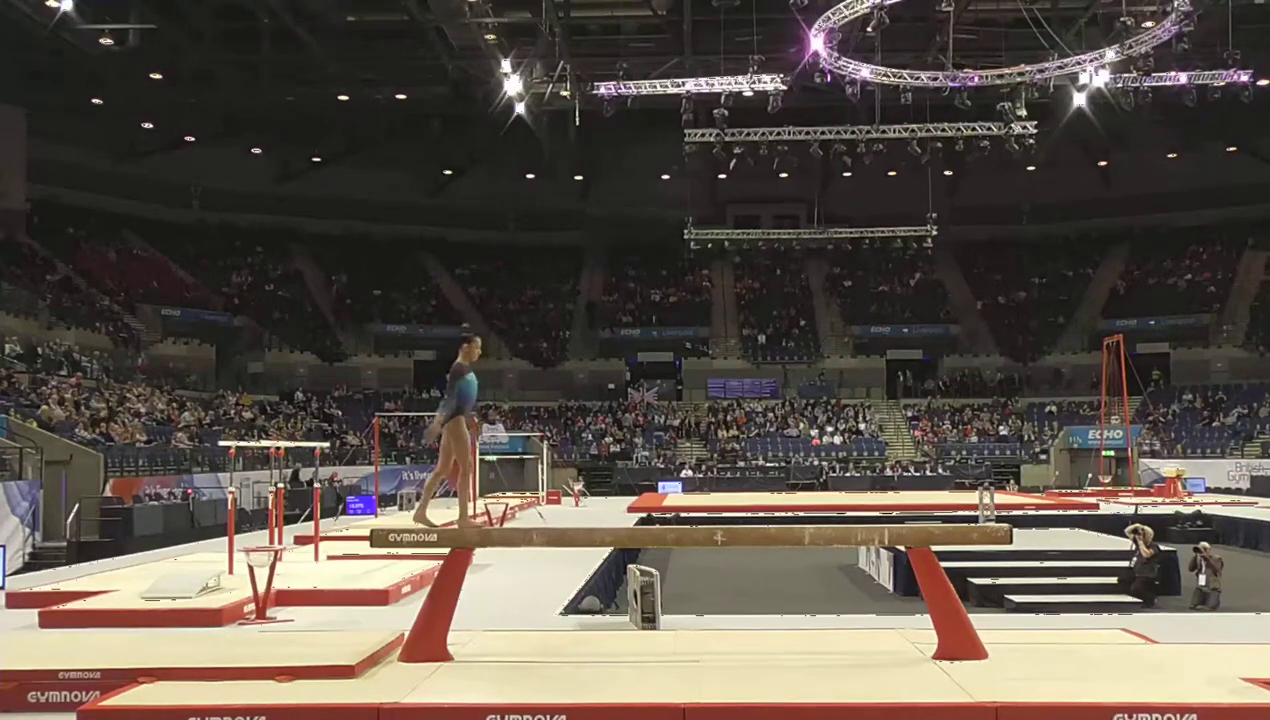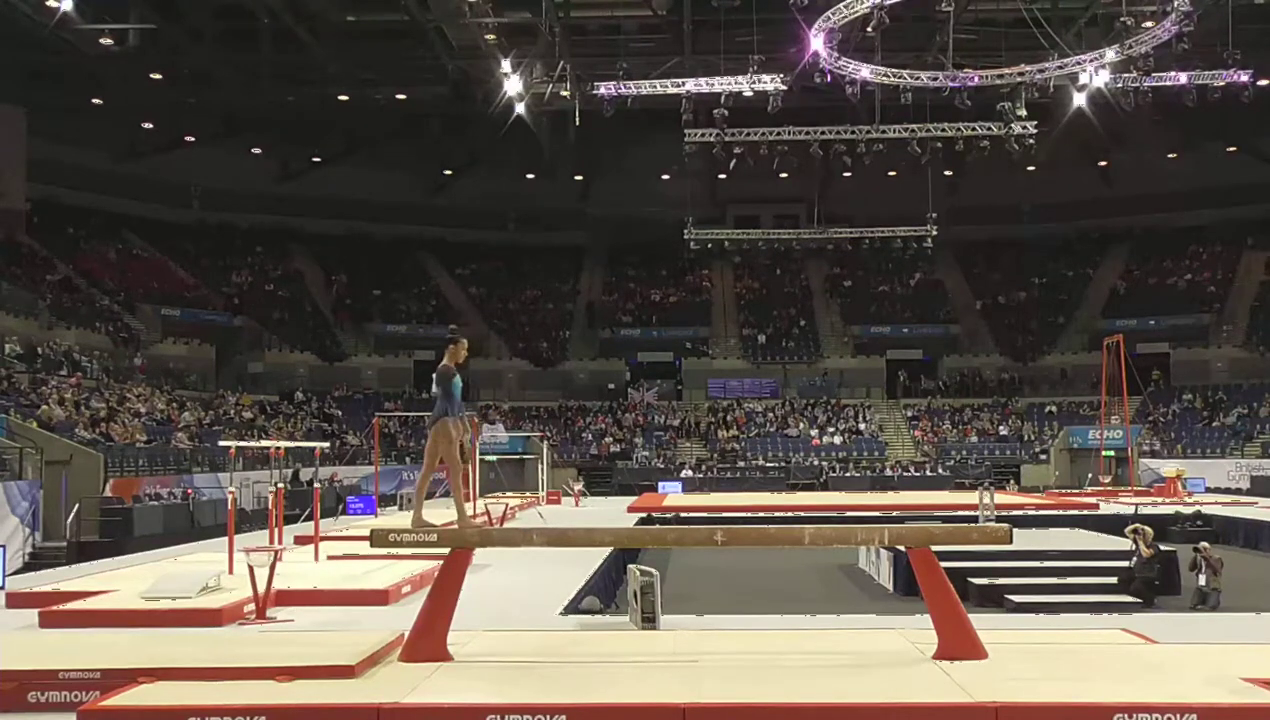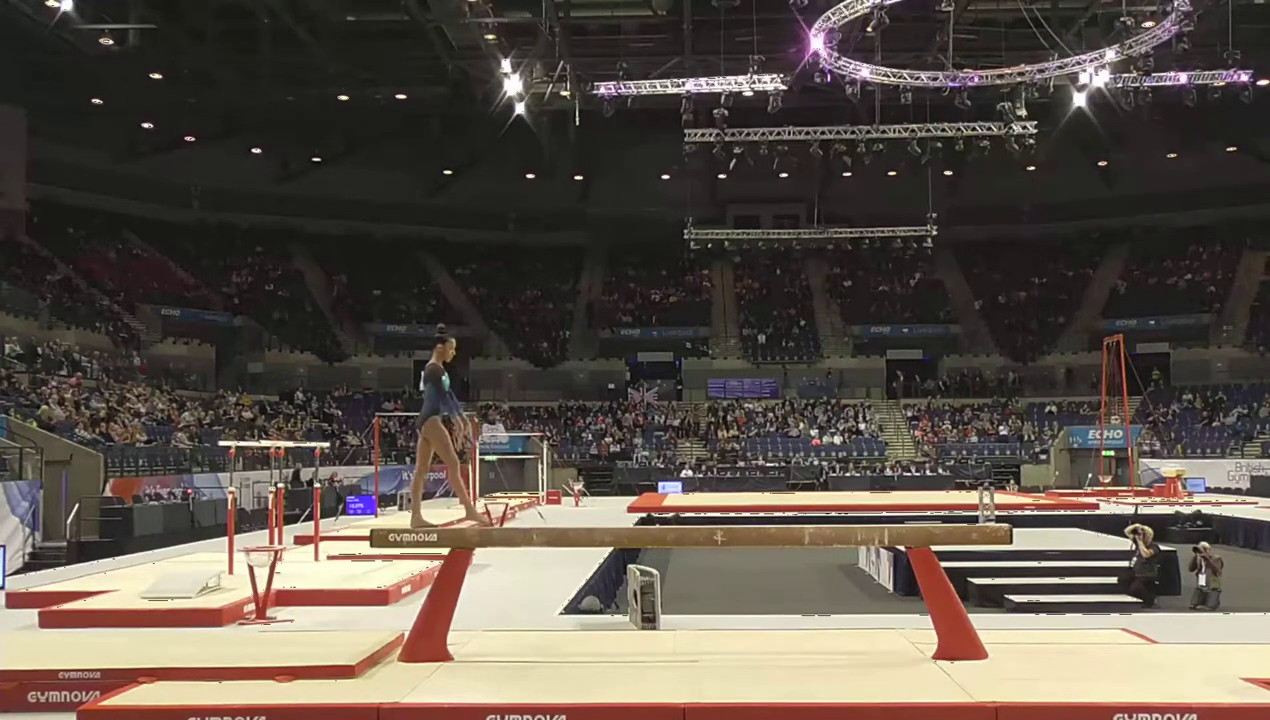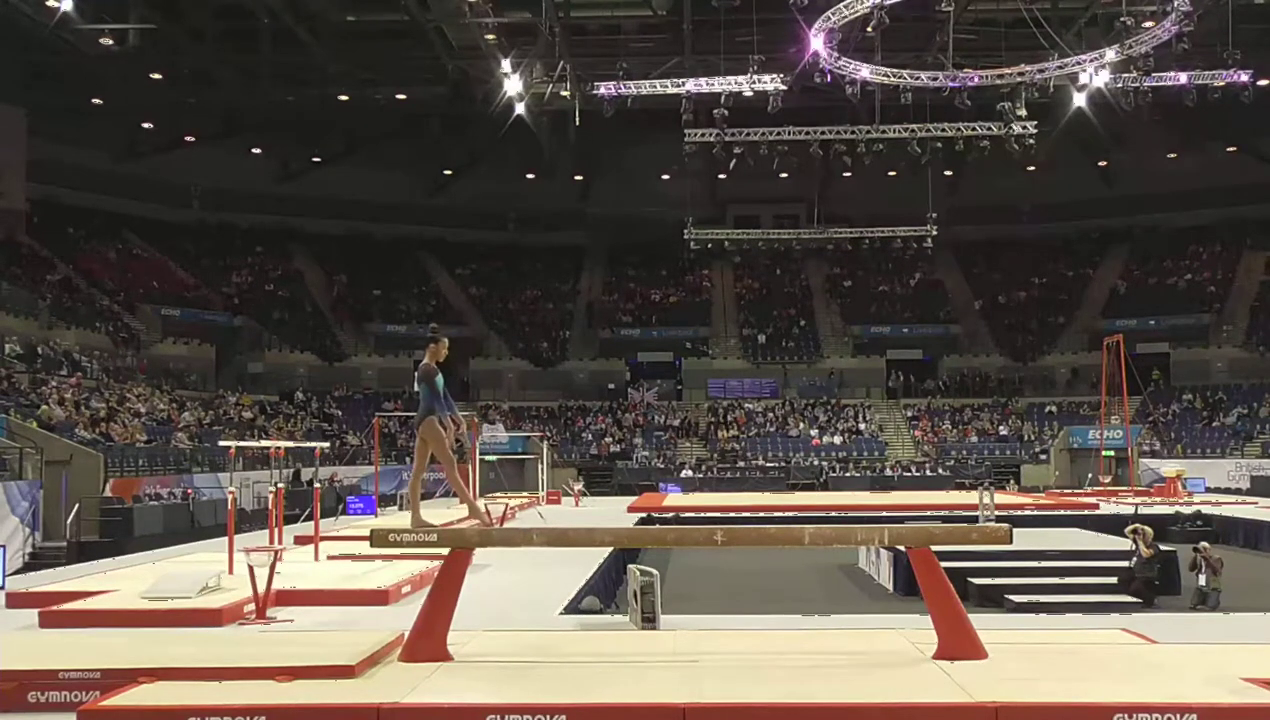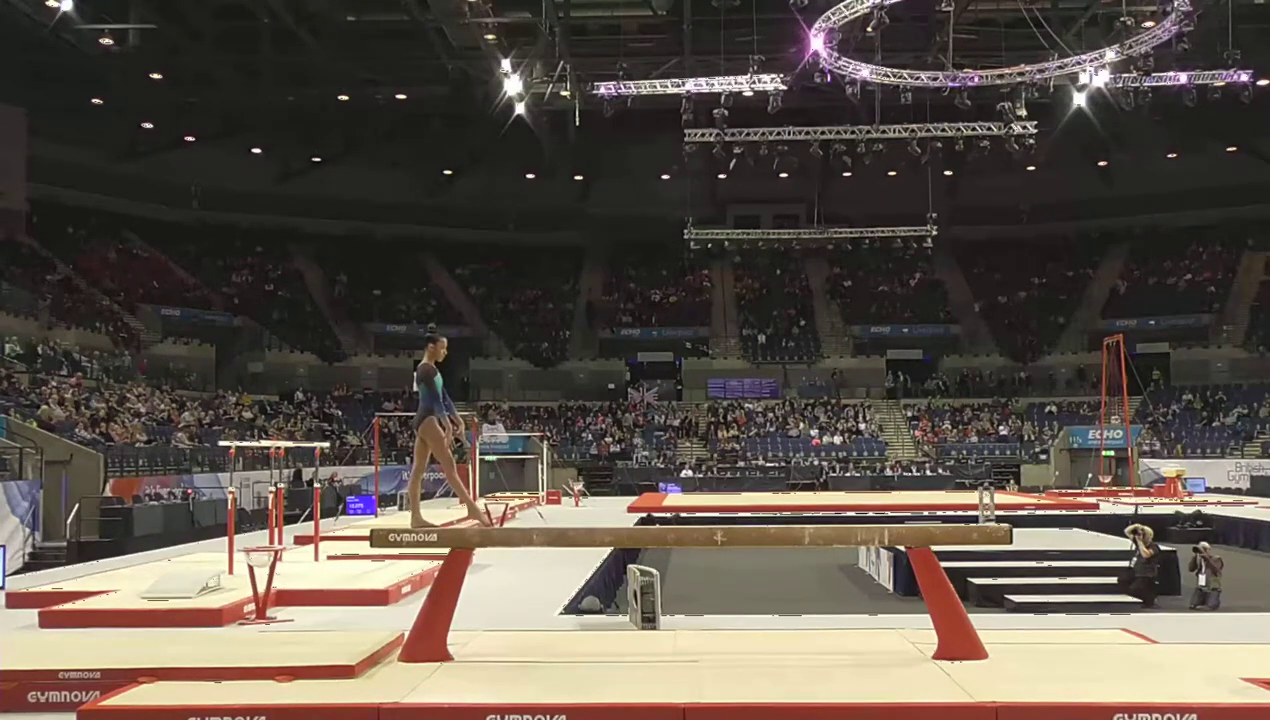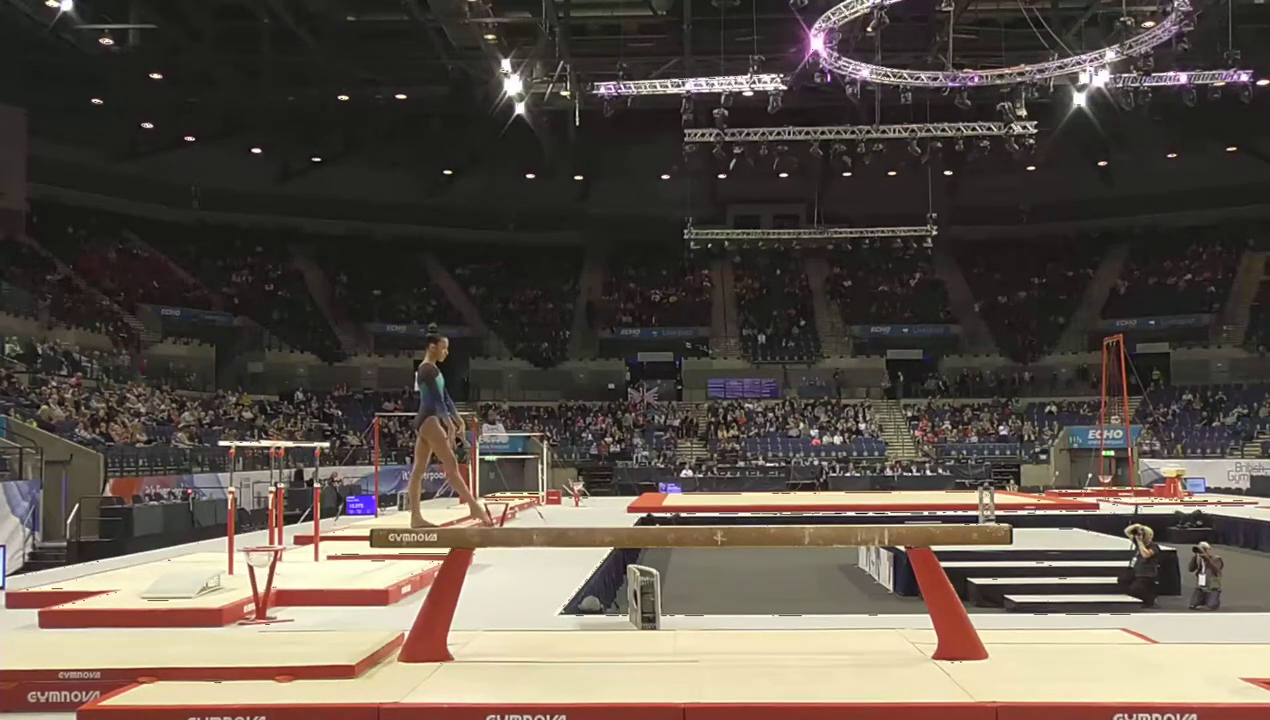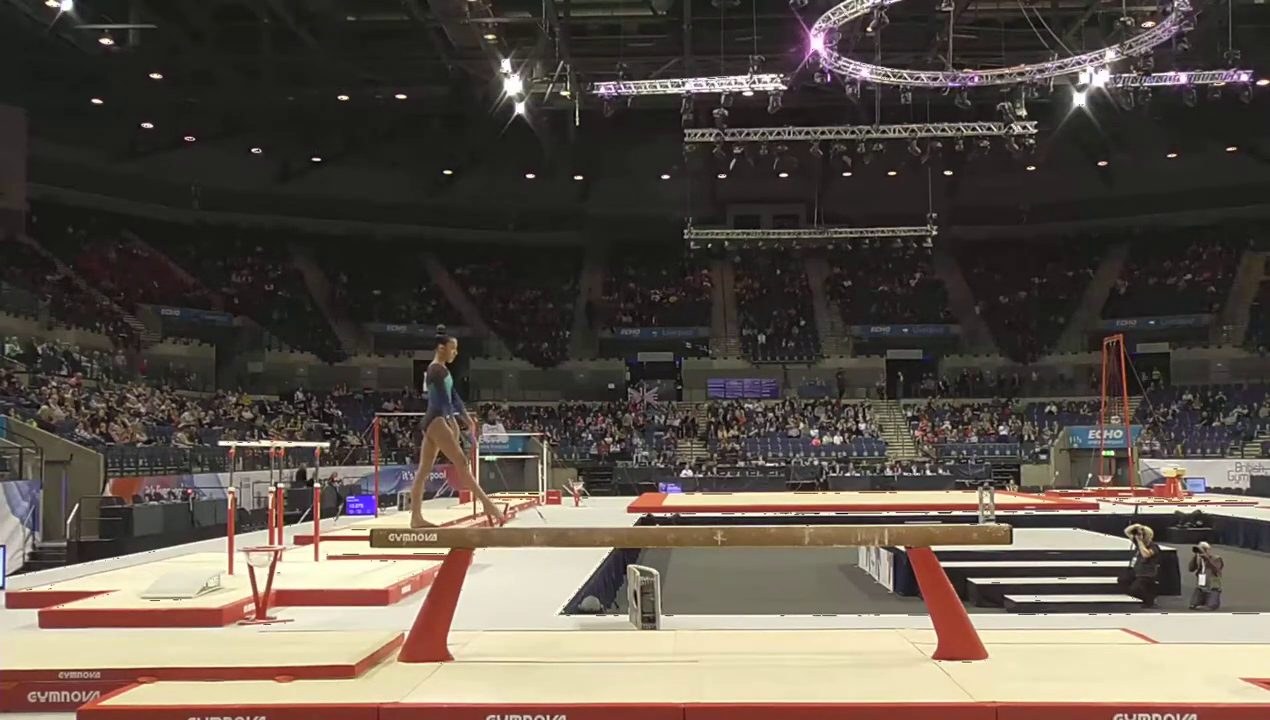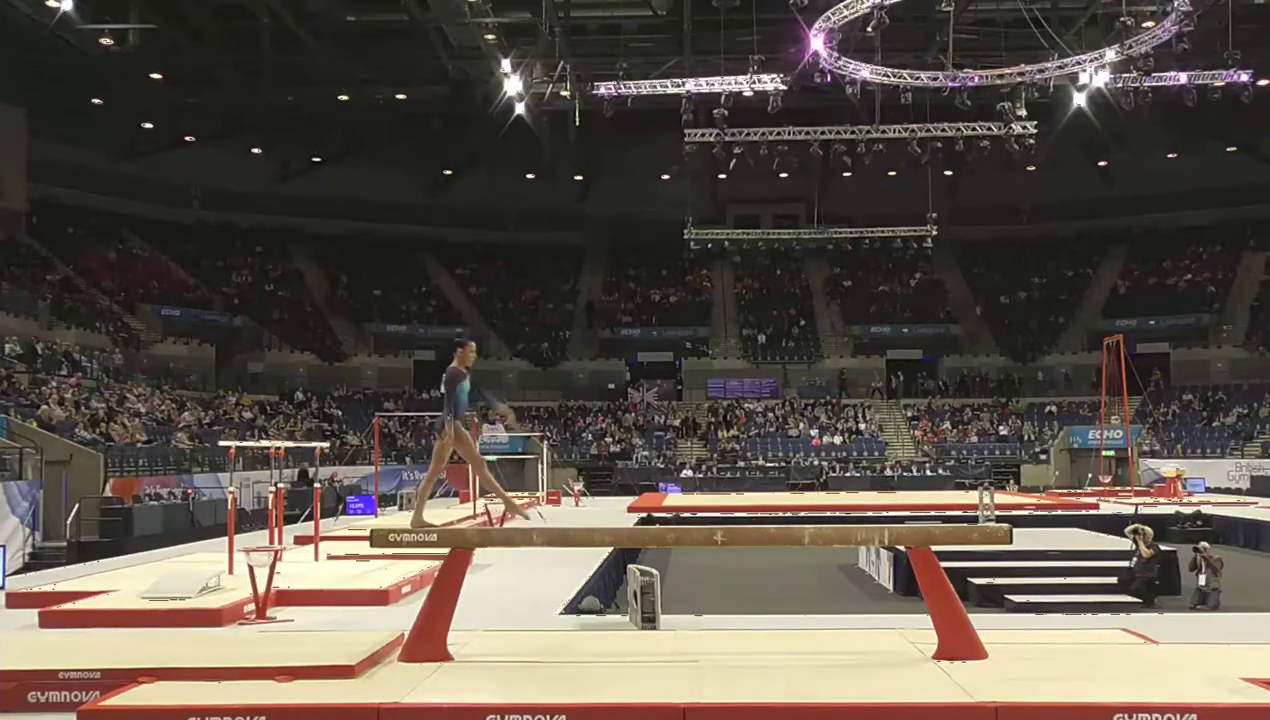
dt=0.2s
person 1, frame 1
left shoulder: (467, 369)
right shoulder: (459, 368)
right elbow: (449, 396)
left wrist: (464, 420)
right wrist: (438, 420)
left hip: (458, 421)
right hip: (454, 421)
left knee: (442, 469)
right knee: (467, 467)
left ankle: (420, 512)
right ankle: (463, 517)
person 1, frame 2
left shoulder: (450, 370)
right shoulder: (446, 370)
left elbow: (456, 399)
right elbow: (449, 399)
left wrist: (463, 424)
right wrist: (457, 426)
left hip: (438, 423)
right hip: (442, 422)
left knee: (429, 469)
right knee: (456, 467)
left ankle: (417, 516)
right ankle: (462, 517)
person 1, frame 3
left shoulder: (437, 370)
right shoulder: (434, 370)
left elbow: (450, 396)
right elbow: (444, 398)
left wrist: (463, 420)
right wrist: (457, 423)
left hip: (427, 422)
right hip: (431, 421)
left knee: (421, 469)
right knee: (453, 464)
left ankle: (416, 517)
right ankle: (470, 510)
person 1, frame 4
left shoulder: (432, 369)
right shoulder: (427, 370)
left elbow: (445, 396)
right elbow: (437, 399)
left wrist: (459, 419)
right wrist: (449, 425)
left hip: (425, 422)
right hip: (428, 421)
left knee: (419, 469)
right knee: (450, 465)
left ankle: (416, 517)
right ankle: (473, 508)
person 1, frame 5
left shoulder: (431, 370)
right shoulder: (426, 370)
left elbow: (444, 397)
right elbow: (436, 399)
left wrist: (457, 419)
right wrist: (447, 424)
left hip: (425, 422)
right hip: (428, 421)
left knee: (418, 470)
right knee: (449, 465)
left ankle: (416, 517)
right ankle: (472, 507)
person 1, frame 6
left shoulder: (432, 369)
right shoulder: (427, 369)
left elbow: (444, 397)
right elbow: (437, 400)
left wrist: (458, 420)
right wrist: (450, 424)
left hip: (426, 422)
right hip: (429, 421)
left knee: (419, 470)
right knee: (451, 464)
left ankle: (416, 517)
right ankle: (475, 507)
person 1, frame 7
left shoulder: (441, 370)
right shoulder: (436, 370)
left elbow: (453, 398)
right elbow: (444, 399)
right wrist: (453, 425)
left hip: (434, 422)
right hip: (436, 422)
left knee: (423, 471)
right knee: (461, 463)
left ankle: (416, 517)
right ankle: (488, 505)
person 1, frame 8
left shoulder: (463, 373)
right shoulder: (453, 373)
right elbow: (448, 402)
left wrist: (503, 409)
right wrist: (448, 428)
left hip: (449, 426)
right hip: (451, 425)
left knee: (434, 472)
right knee: (479, 465)
left ankle: (417, 517)
right ankle: (510, 505)
